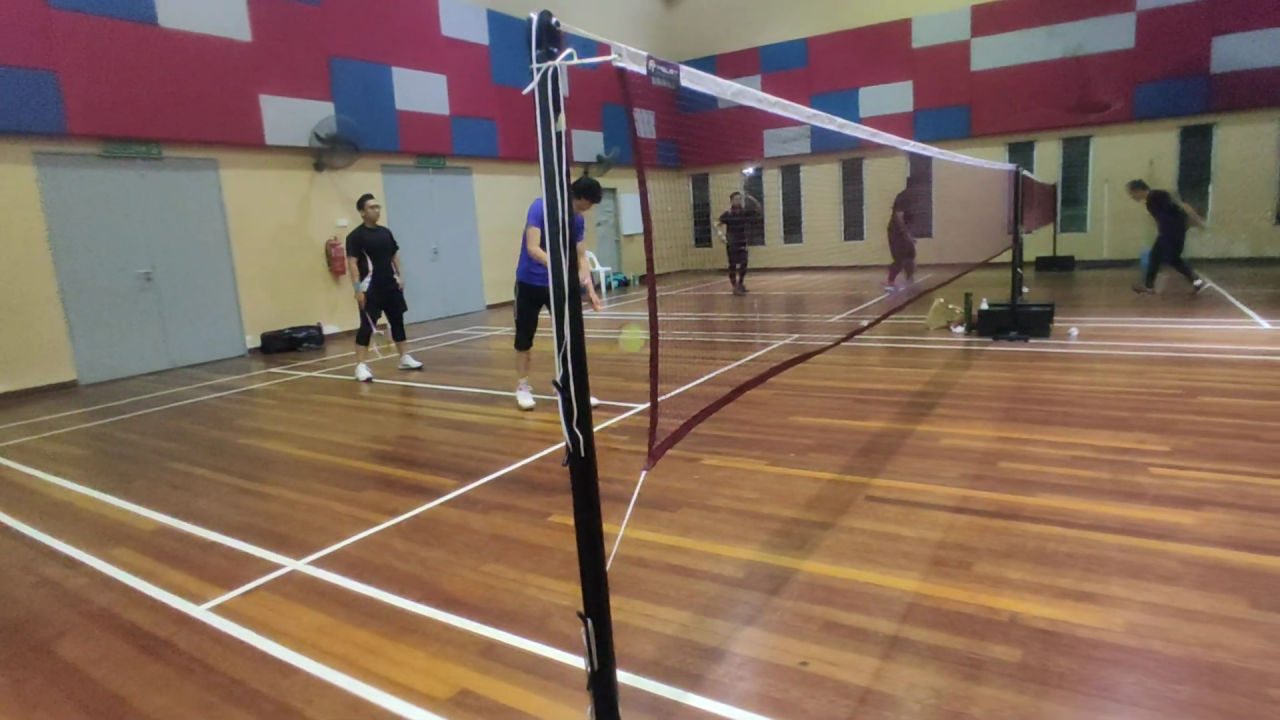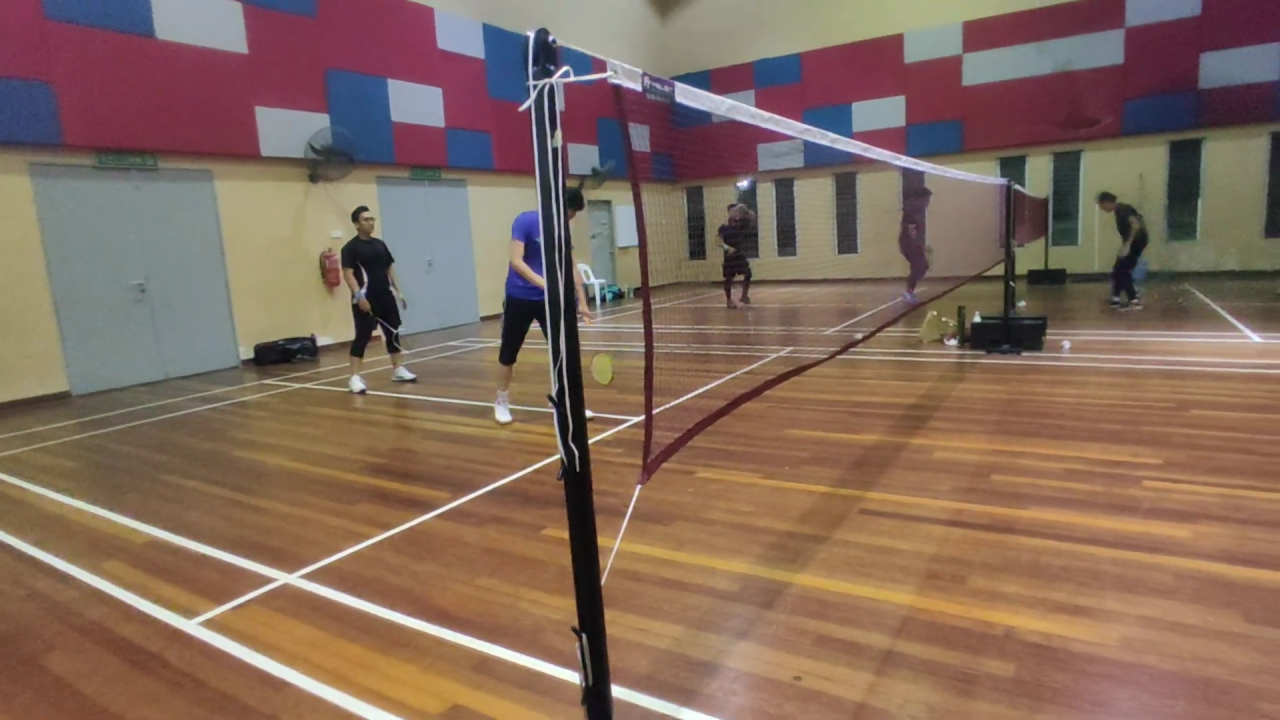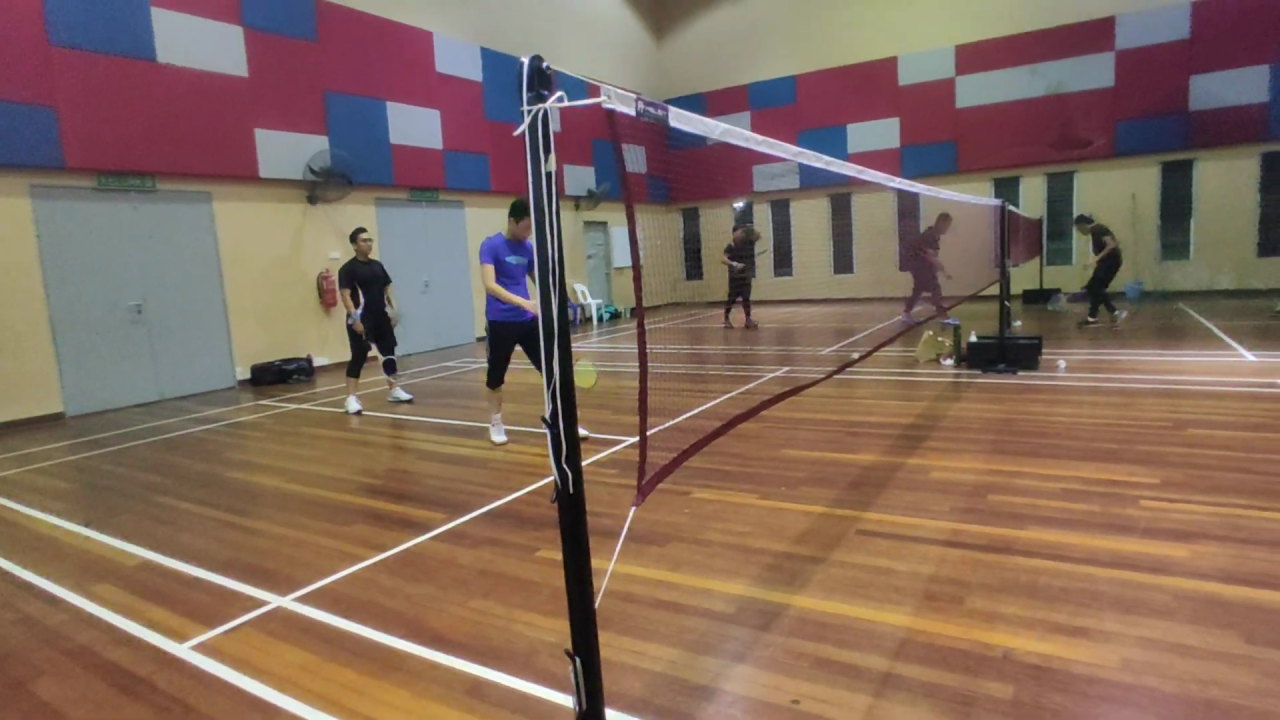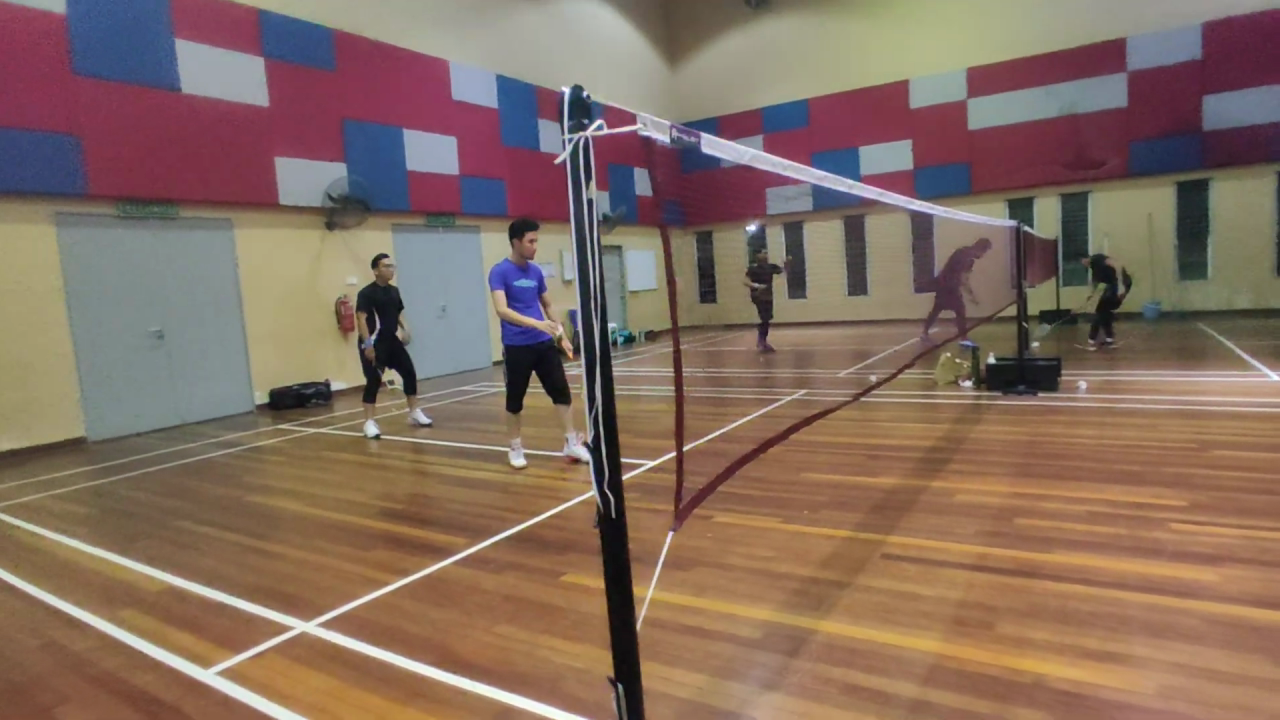
dt=0.3s
person 1, frame 1
left shoulder: (577, 220)
right shoulder: (540, 208)
left elbow: (580, 255)
right elbow: (533, 249)
left wrist: (589, 288)
right hip: (529, 283)
right knee: (524, 338)
right ankle: (523, 388)
person 1, frame 2
right shoulder: (524, 221)
left elbow: (571, 267)
right elbow: (516, 261)
left wrist: (581, 301)
right wrist: (544, 283)
right hip: (519, 298)
right knee: (509, 353)
right ankle: (502, 402)
person 1, frame 3
left shoulder: (528, 248)
right shoulder: (490, 246)
right elbow: (489, 285)
right wrist: (523, 302)
left hip: (528, 319)
right hip: (500, 322)
right knee: (496, 376)
right ankle: (496, 424)
person 1, frame 4
left shoulder: (535, 271)
right shoulder: (499, 272)
right elbow: (502, 310)
left wrist: (560, 333)
right wrist: (538, 324)
left hip: (544, 343)
right hip: (517, 346)
left knee: (562, 391)
right knee: (515, 400)
left ankle: (572, 444)
right ankle: (515, 448)
person 2, frame 1
left shoulder: (385, 232)
right shoulder: (356, 236)
left elbow: (394, 255)
right elbow: (352, 263)
left wrist: (399, 276)
right wrist: (357, 288)
left hip: (390, 285)
right hip: (370, 288)
left knee: (397, 320)
right knee: (367, 325)
left ankle: (404, 358)
right ankle: (361, 366)
person 2, frame 2
left shoulder: (380, 244)
right shoulder: (351, 248)
left elbow: (390, 268)
right elbow: (348, 274)
left wrist: (398, 291)
right wrist: (359, 296)
left hip: (386, 297)
right hip: (365, 300)
left knee: (393, 332)
right knee: (362, 337)
left ankle: (398, 369)
right ankle: (355, 378)
person 2, frame 3
left shoulder: (378, 265)
right shoulder: (348, 269)
left elbow: (387, 288)
right elbow: (345, 295)
left wrist: (393, 309)
right wrist: (355, 318)
left hip: (381, 318)
right hip: (361, 321)
left knee: (389, 353)
right knee: (358, 357)
left ankle: (394, 390)
right ankle: (351, 398)
person 2, frame 4
left shoulder: (394, 291)
right shoulder: (367, 292)
right elbow: (360, 318)
left wrist: (404, 329)
right wrist: (368, 344)
left hip: (393, 342)
right hip: (374, 344)
left knee: (410, 373)
right knee: (373, 382)
left ankle: (414, 413)
right ankle: (369, 423)
